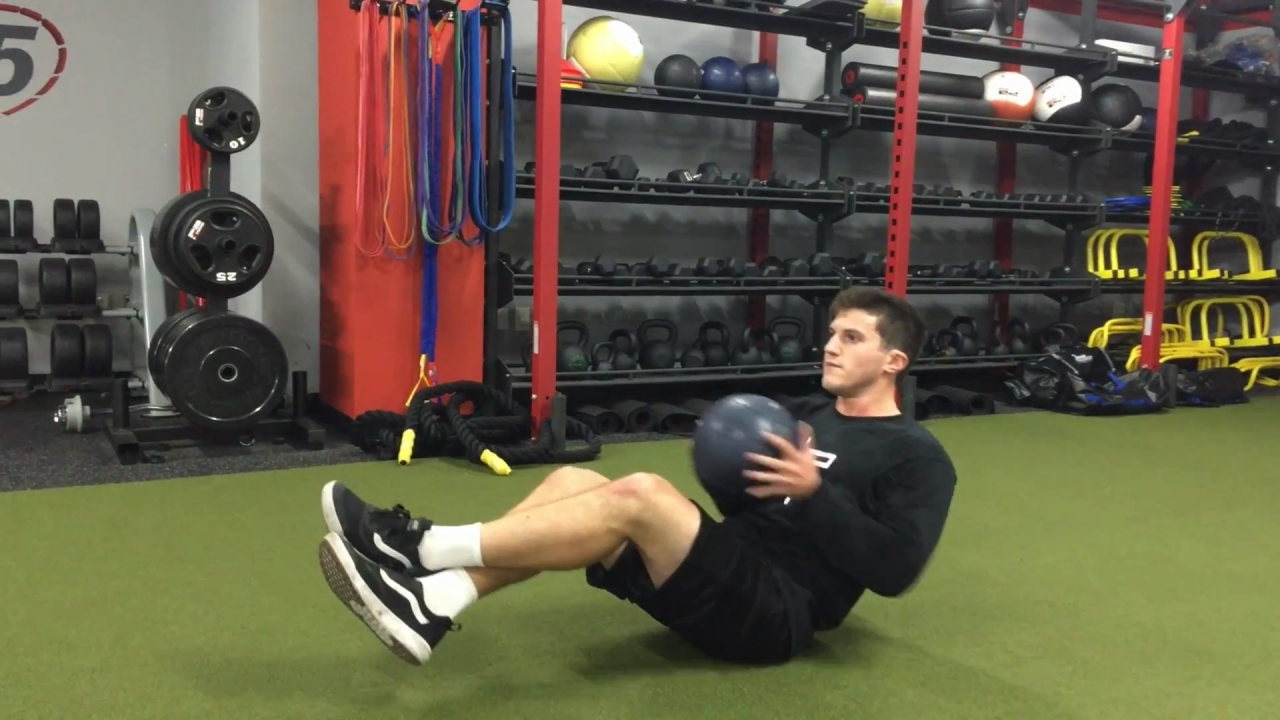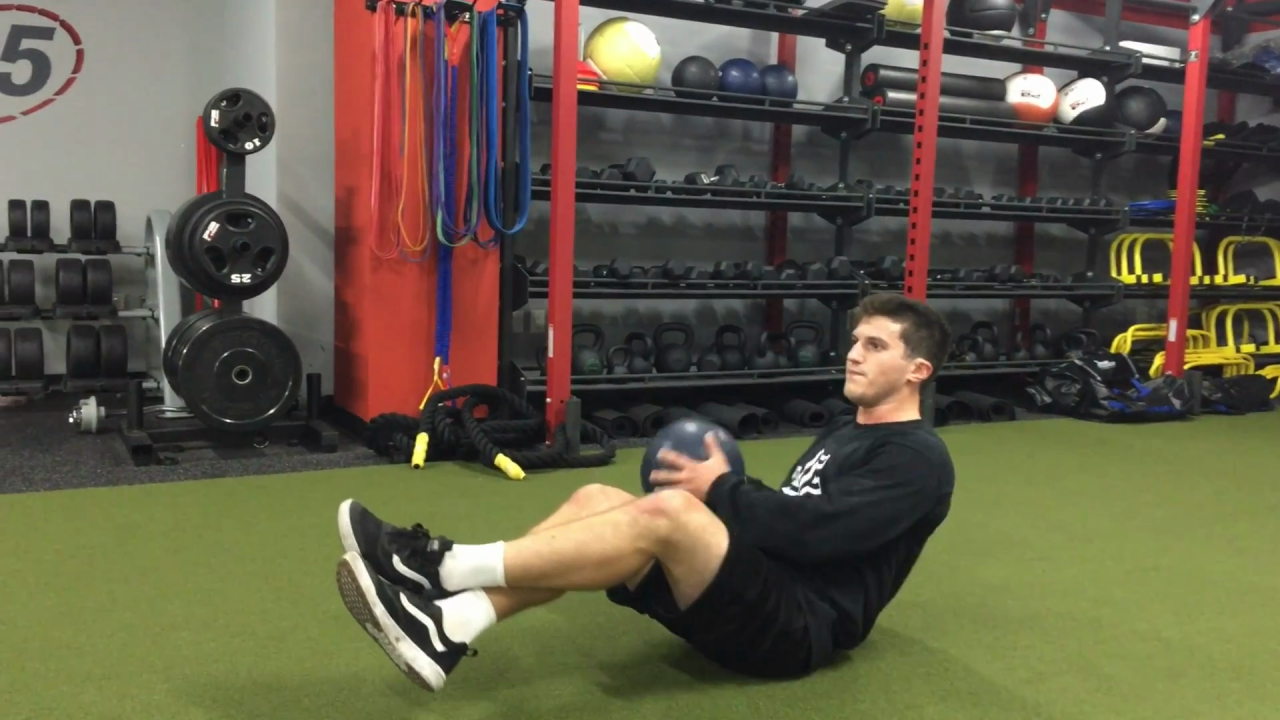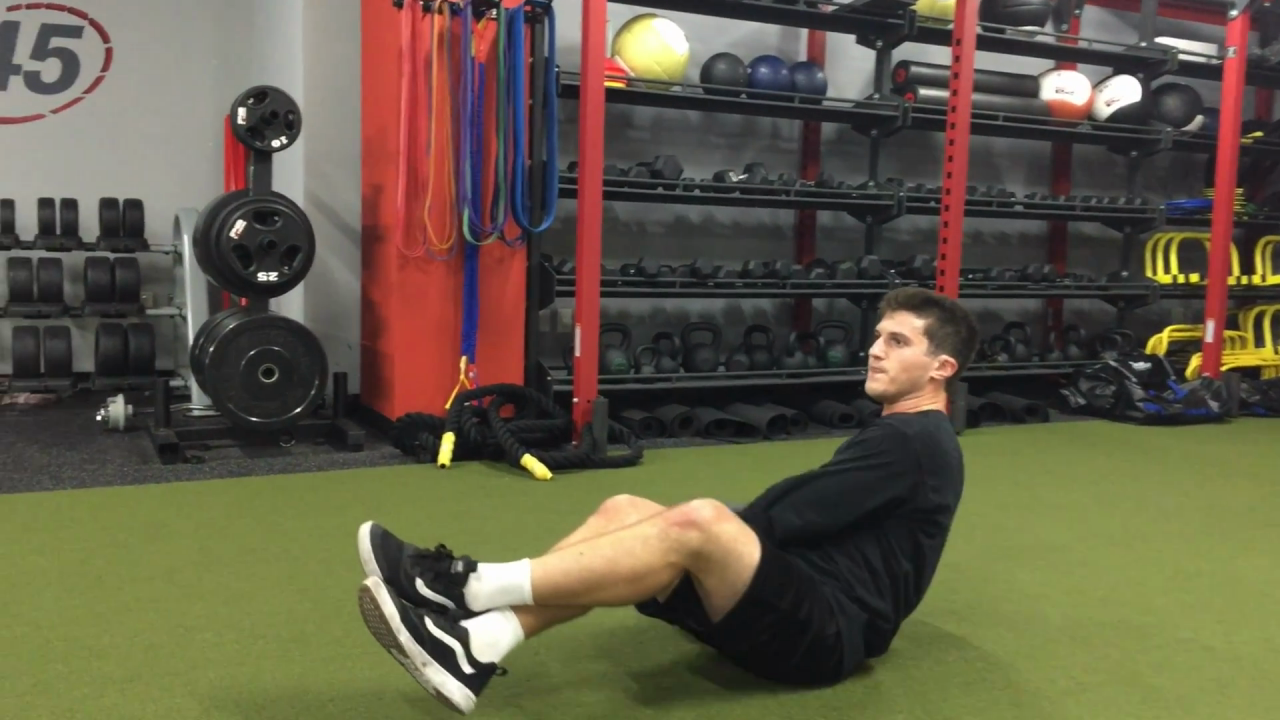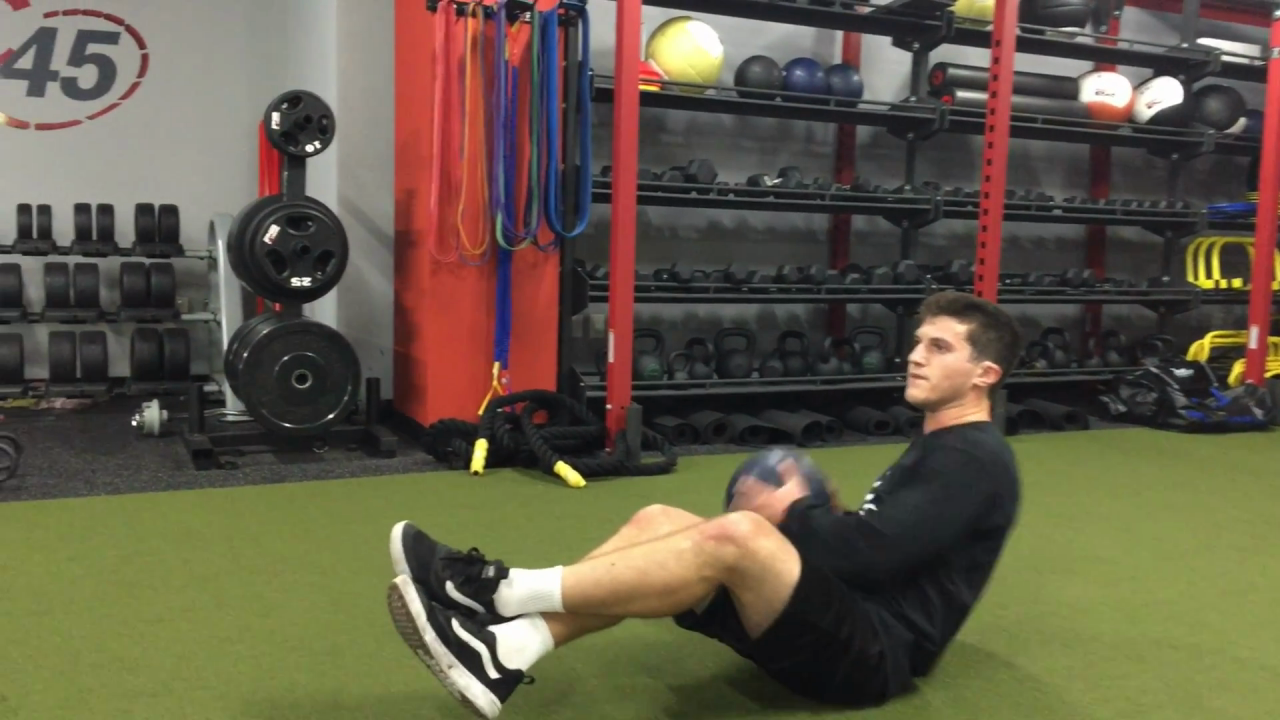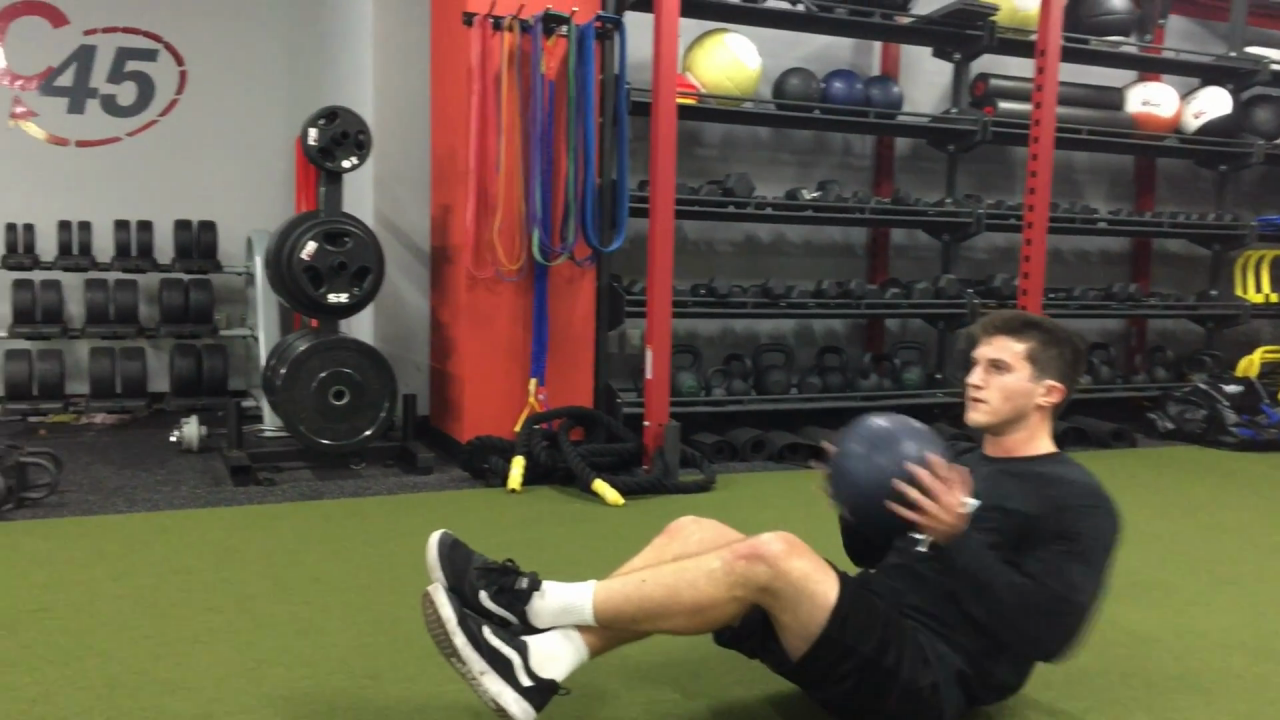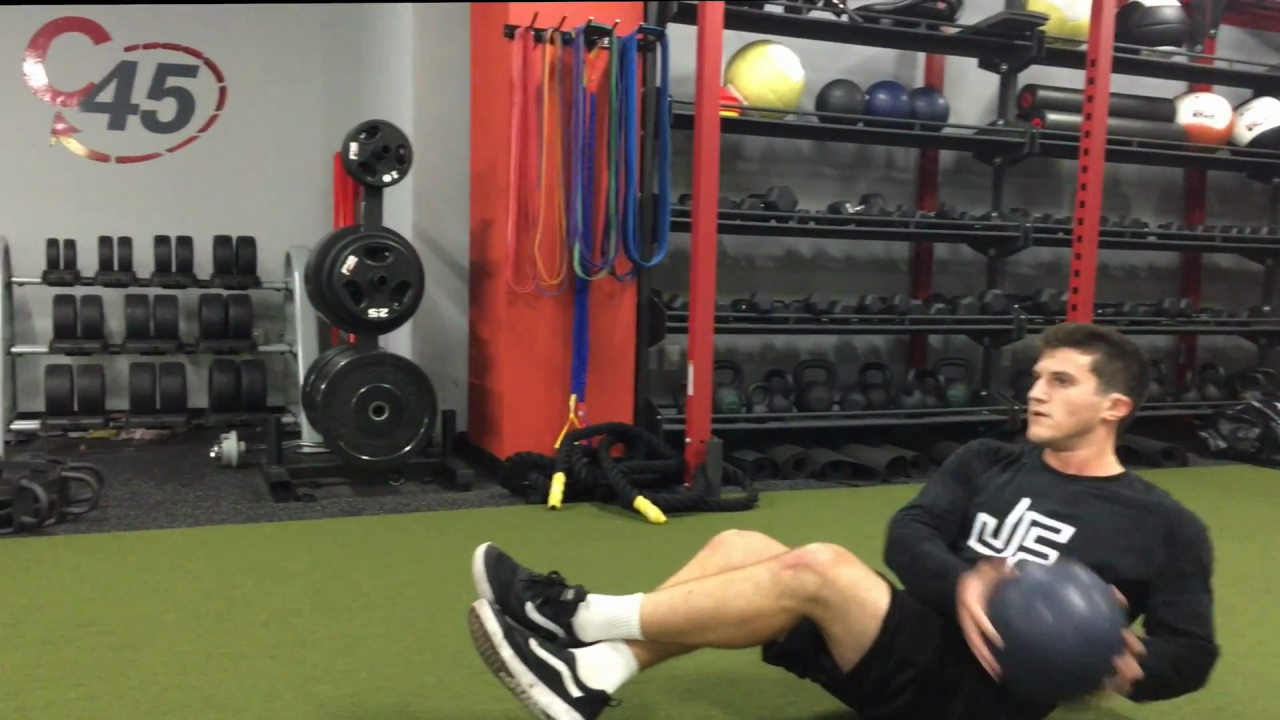
dt=0.3s
person 1, frame 1
left shoulder: (916, 456)
right shoulder: (805, 415)
left elbow: (894, 568)
left wrist: (815, 493)
left hip: (773, 611)
right hip: (730, 571)
left knee: (642, 493)
right knee: (573, 481)
left ankle: (432, 547)
right ankle: (431, 605)
person 1, frame 2
left shoulder: (916, 458)
right shoulder: (846, 431)
left elbow: (817, 532)
left wrist: (724, 489)
right wrist: (734, 495)
left hip: (797, 625)
right hip: (755, 593)
left knee: (669, 507)
right knee: (599, 499)
left ankle: (453, 567)
right ankle: (448, 625)
person 1, frame 3
left shoulder: (916, 442)
right shoulder: (894, 433)
left elbow: (801, 510)
left wrist: (721, 531)
right wrist: (733, 535)
left hip: (825, 630)
right hip: (789, 595)
left knee: (700, 521)
right knee: (625, 511)
left ankle: (478, 584)
right ankle: (474, 647)
person 1, frame 4
left shoulder: (976, 461)
right shoulder: (936, 445)
left elbow: (869, 552)
left wrist: (792, 514)
right wrist: (798, 514)
left hip: (871, 650)
right hip: (829, 614)
left knee: (739, 532)
right knee: (659, 521)
left ankle: (509, 591)
right ankle: (504, 653)
person 1, frame 5
left shoulder: (1074, 501)
right shoulder: (967, 463)
left elbow: (1046, 633)
left wrist: (956, 538)
right hip: (873, 626)
left knee: (772, 554)
right knee: (693, 533)
left ankle: (541, 603)
right ankle: (540, 663)
person 1, frame 6
left shoulder: (1163, 527)
right shoulder: (988, 463)
left elbow: (1192, 650)
right elbow: (905, 537)
right wrist: (961, 582)
right hip: (927, 647)
left knee: (819, 567)
right knee: (738, 547)
left ankle: (589, 617)
